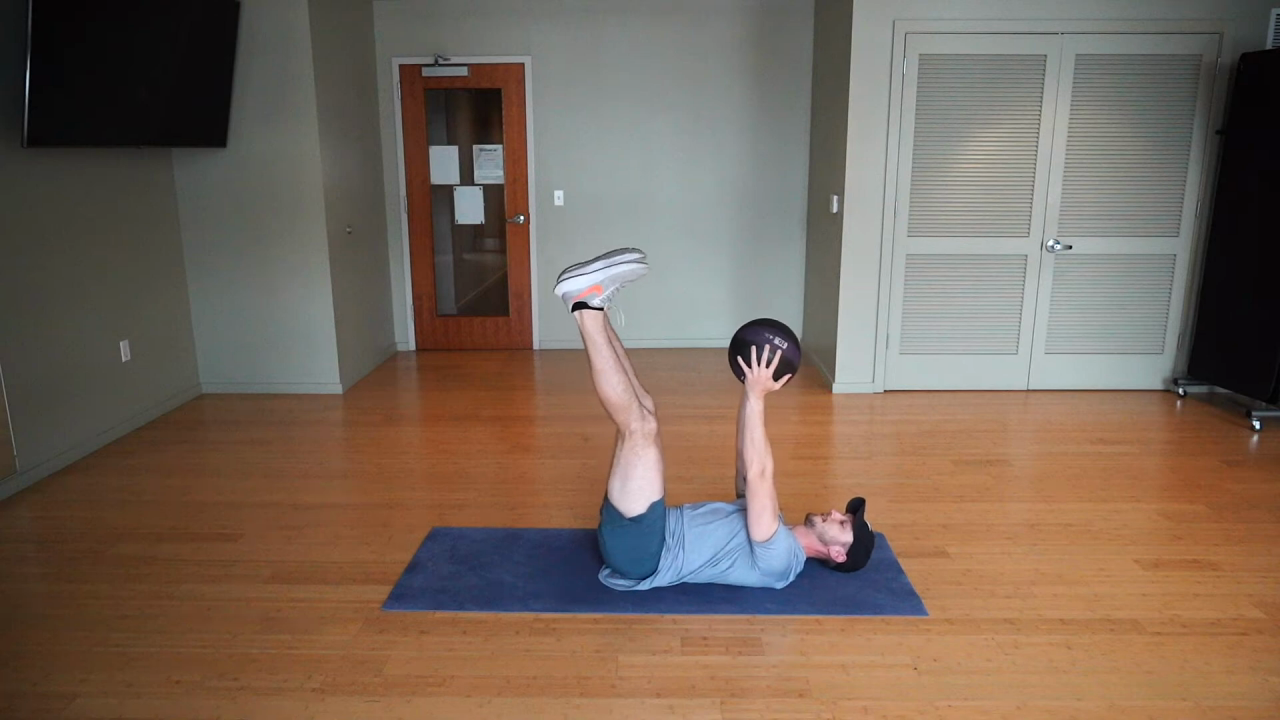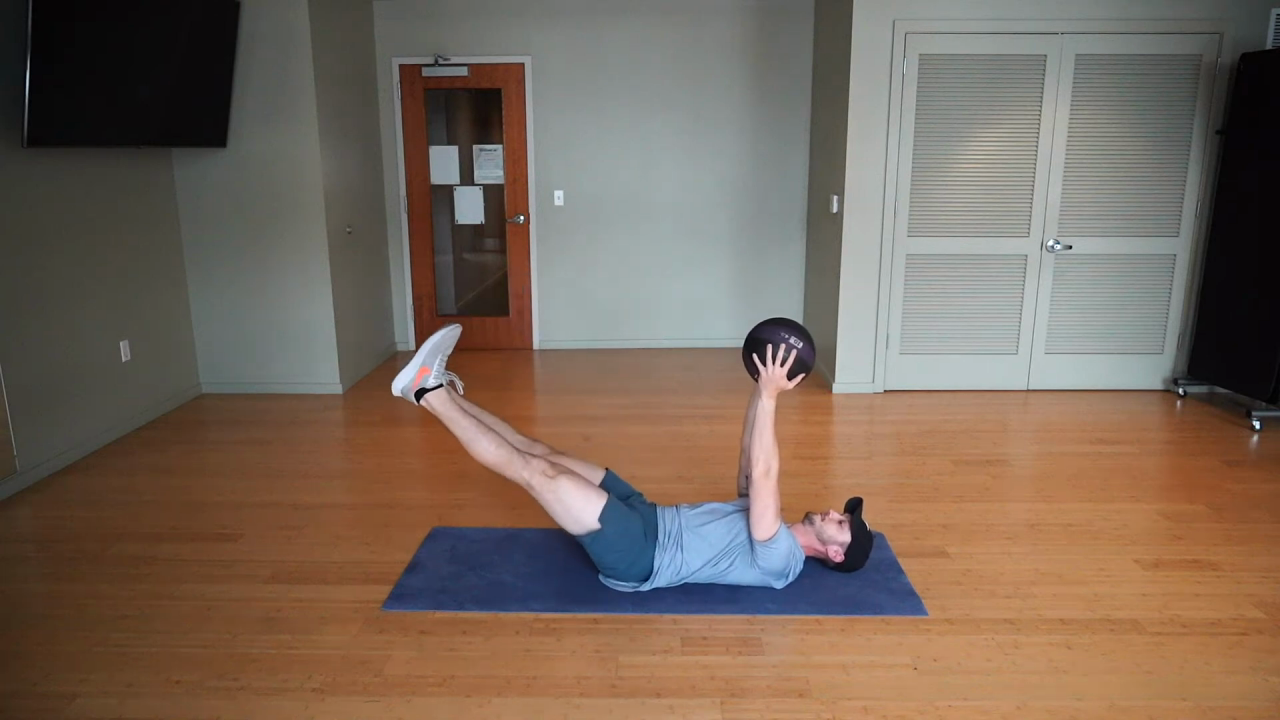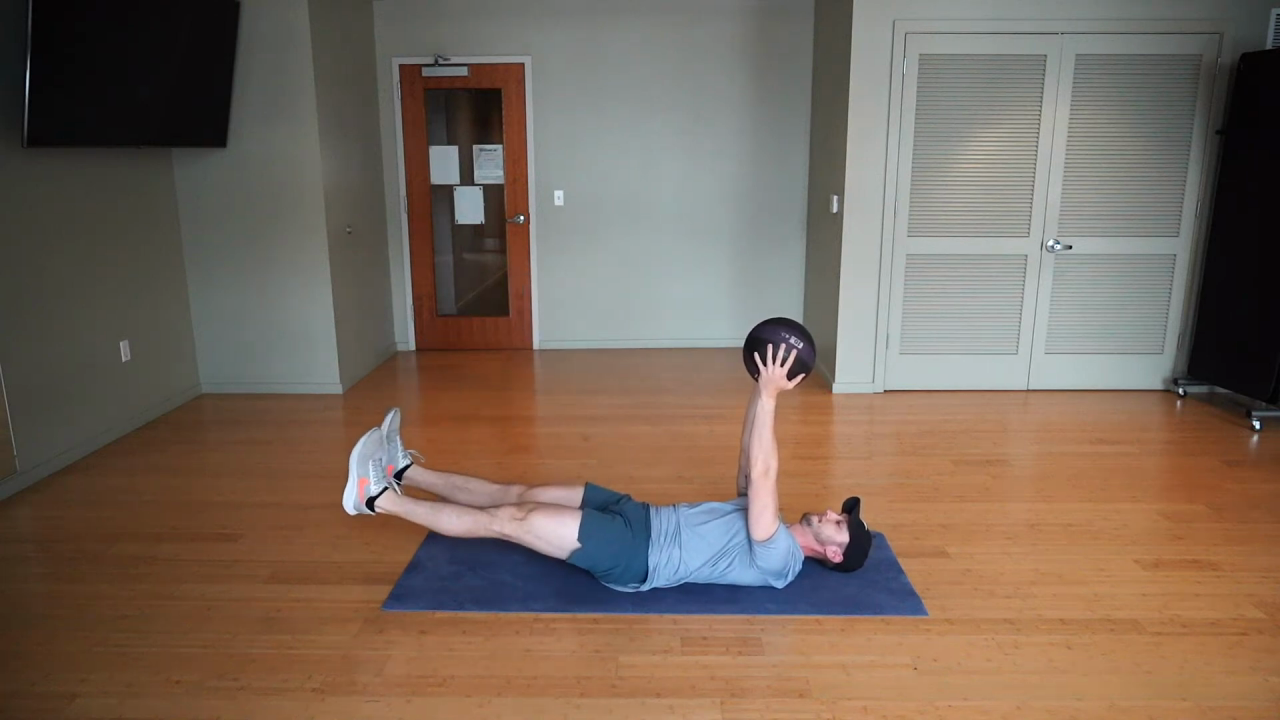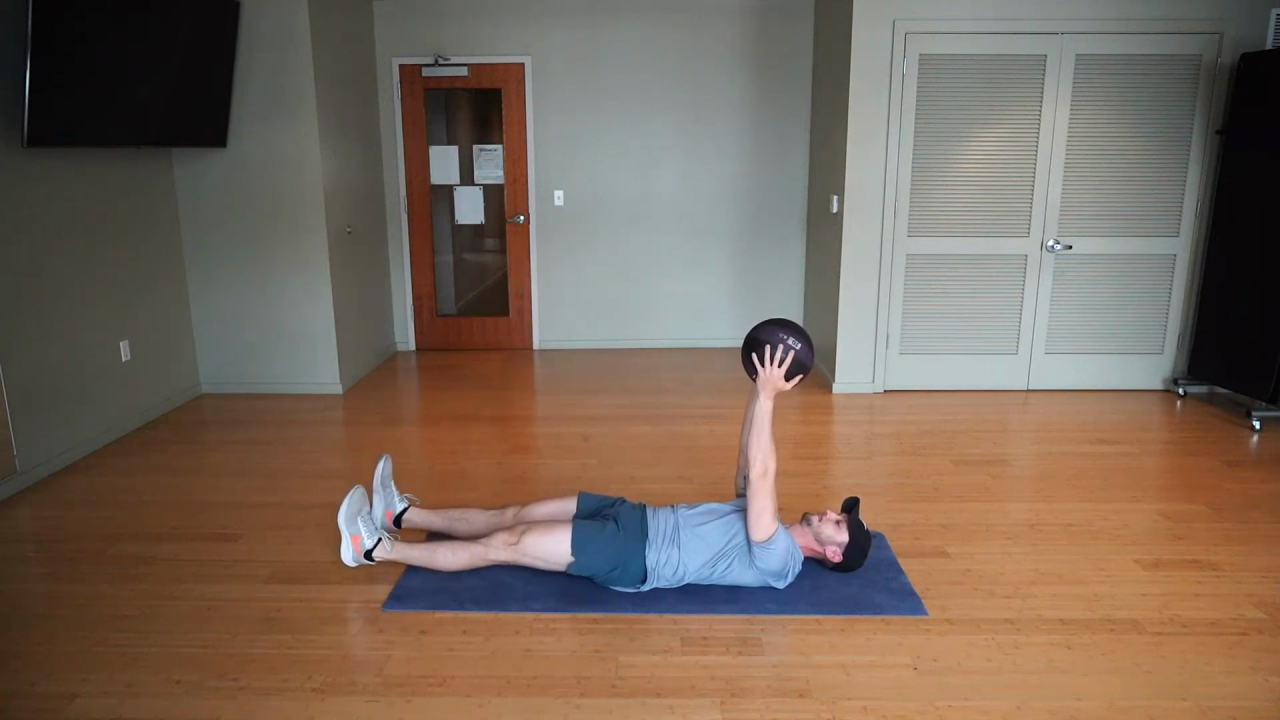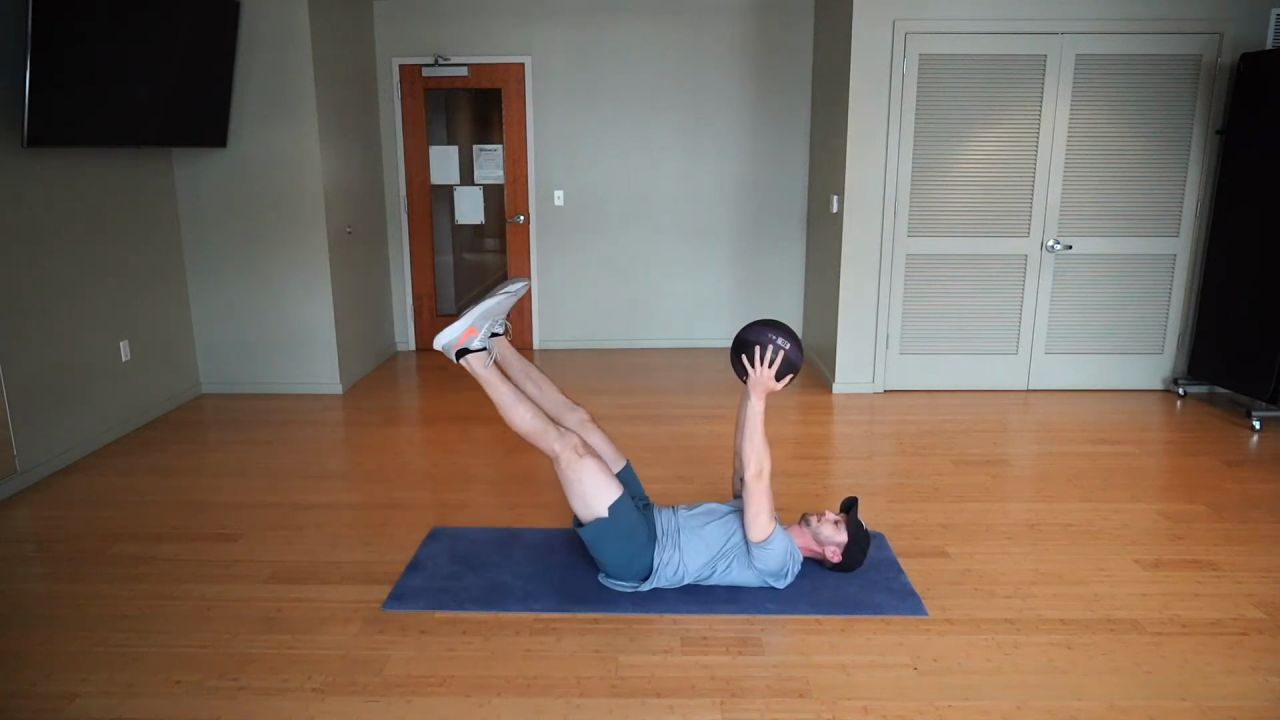
dt=1s
person 1, frame 1
left shoulder: (779, 559)
right shoulder: (772, 528)
left elbow: (758, 474)
right elbow: (746, 467)
left wrist: (755, 398)
right wrist: (754, 390)
left hip: (637, 552)
right hip: (655, 532)
left knee: (638, 425)
right knee: (641, 411)
left ankle: (588, 308)
right ankle: (592, 306)
person 1, frame 2
left shoulder: (780, 558)
right shoulder: (771, 532)
left elbow: (763, 475)
right elbow: (750, 463)
left wrist: (769, 397)
right wrist: (762, 392)
left hip: (639, 555)
right hip: (648, 521)
left knee: (535, 470)
right knee: (544, 455)
left ankle: (431, 393)
right ankle: (444, 392)
person 1, frame 3
left shoulder: (777, 559)
right shoulder: (769, 528)
left elbow: (762, 475)
right elbow: (749, 465)
left wrist: (769, 396)
right wrist: (761, 392)
left hip: (634, 554)
right hip: (639, 519)
left knee: (508, 519)
right knee: (520, 495)
left ankle: (382, 498)
right ankle: (406, 473)
person 1, frame 4
left shoulder: (776, 560)
right shoulder: (767, 528)
left elbow: (761, 476)
right elbow: (748, 470)
left wrist: (766, 397)
right wrist: (759, 393)
left hip: (632, 556)
right hip: (636, 521)
left knee: (503, 545)
right knee: (515, 516)
left ankle: (379, 548)
right ankle: (404, 514)
person 1, frame 5
left shoulder: (777, 560)
right shoulder: (768, 531)
left elbow: (754, 477)
right elbow: (745, 474)
left wrist: (758, 398)
right wrist: (751, 395)
left hip: (636, 555)
right hip: (648, 523)
left knee: (566, 444)
right knee: (579, 424)
left ankle: (475, 359)
right ankle: (493, 345)
